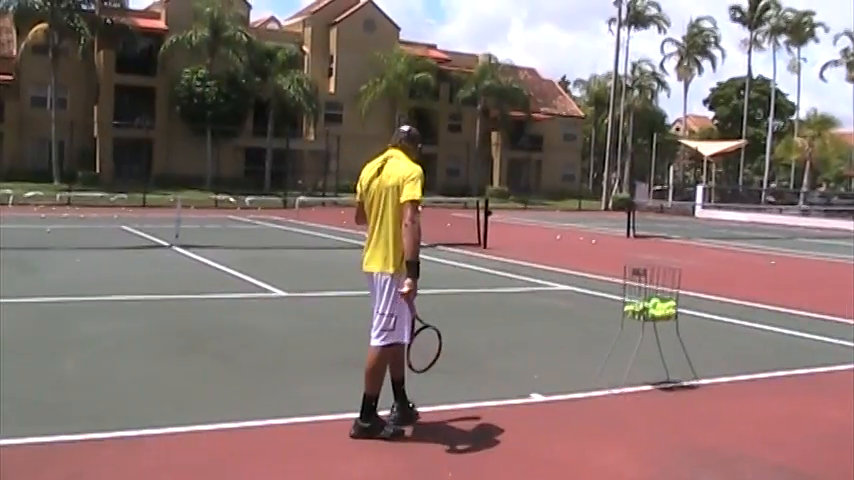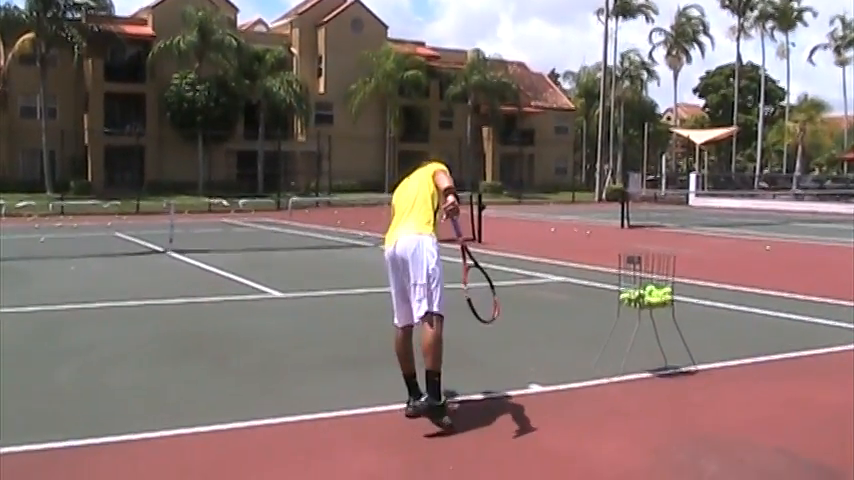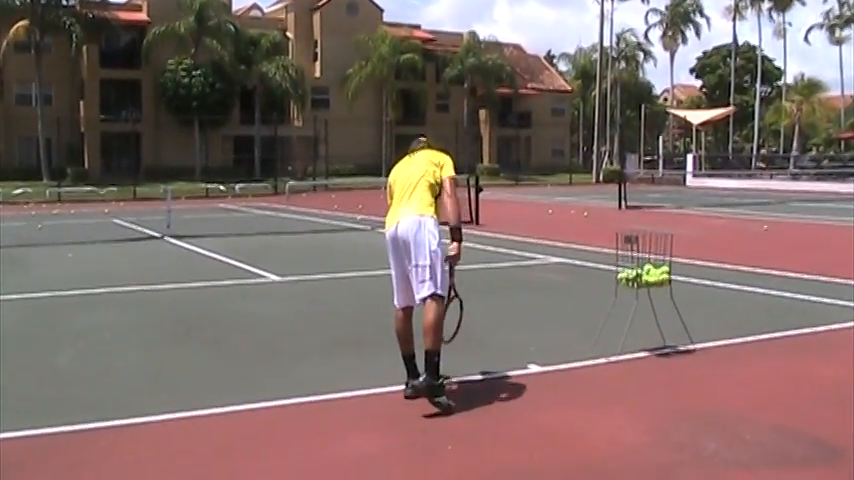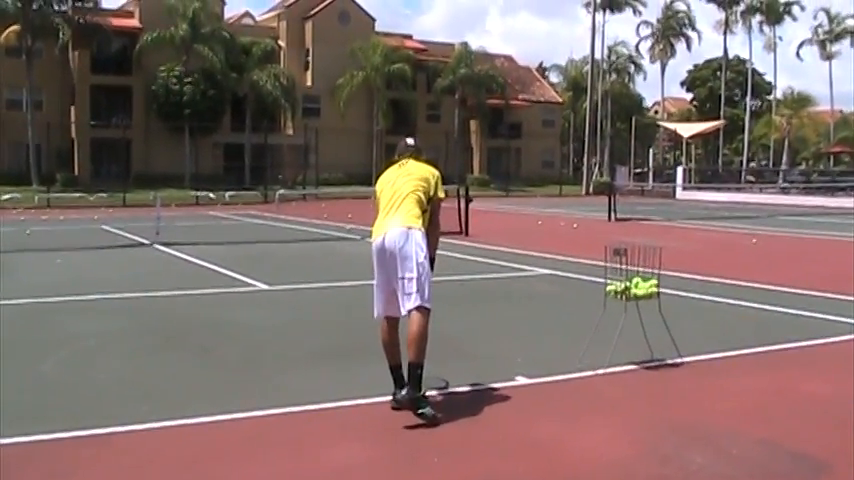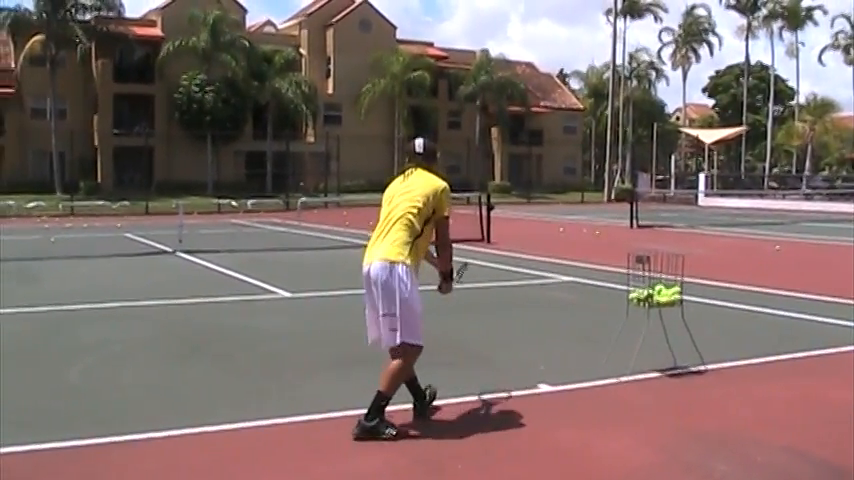
dt=1s
person 1, frame 1
left shoulder: (370, 168)
right shoulder: (411, 171)
left elbow: (360, 217)
right elbow: (410, 223)
right wrist: (412, 272)
left hip: (374, 260)
right hip: (393, 265)
left knee: (396, 335)
right knee: (385, 340)
left ankle: (401, 405)
right ankle: (367, 419)
person 1, frame 2
left shoulder: (401, 187)
right shoulder: (433, 169)
right elbow: (442, 176)
right wrist: (451, 194)
left hip: (392, 244)
right hip: (418, 240)
left knee: (403, 324)
right knee: (432, 317)
left ankle: (414, 397)
right ankle: (432, 397)
person 1, frame 3
left shoulder: (397, 168)
right shoulder: (440, 158)
right elbow: (449, 197)
right wrist: (456, 237)
left hip: (393, 226)
right hip: (419, 221)
left knee: (403, 305)
right knee: (433, 297)
left ankle: (412, 378)
right ankle: (431, 378)
person 1, frame 4
left shoulder: (385, 177)
right shoulder: (430, 172)
right elbow: (433, 224)
right wrist: (430, 260)
left hip: (379, 237)
right hip: (407, 233)
left knee: (390, 316)
right knee: (418, 310)
left ankle: (401, 389)
right ankle: (413, 391)
person 1, frame 5
left shoulder: (396, 184)
right shoulder: (438, 186)
right elbow: (442, 241)
left wrist: (436, 264)
right wrist: (447, 275)
left hip: (372, 262)
right hip: (395, 265)
left knee: (400, 342)
right knee: (409, 346)
left ankle: (421, 399)
right ankle: (371, 420)
